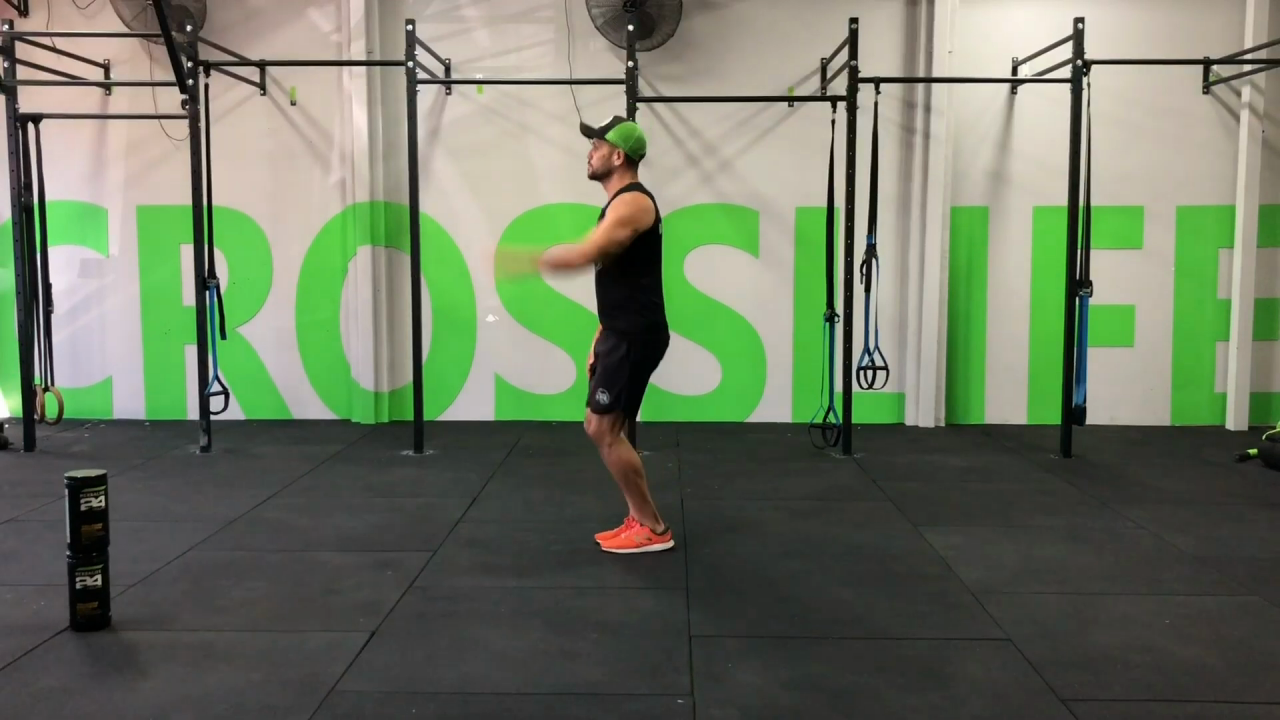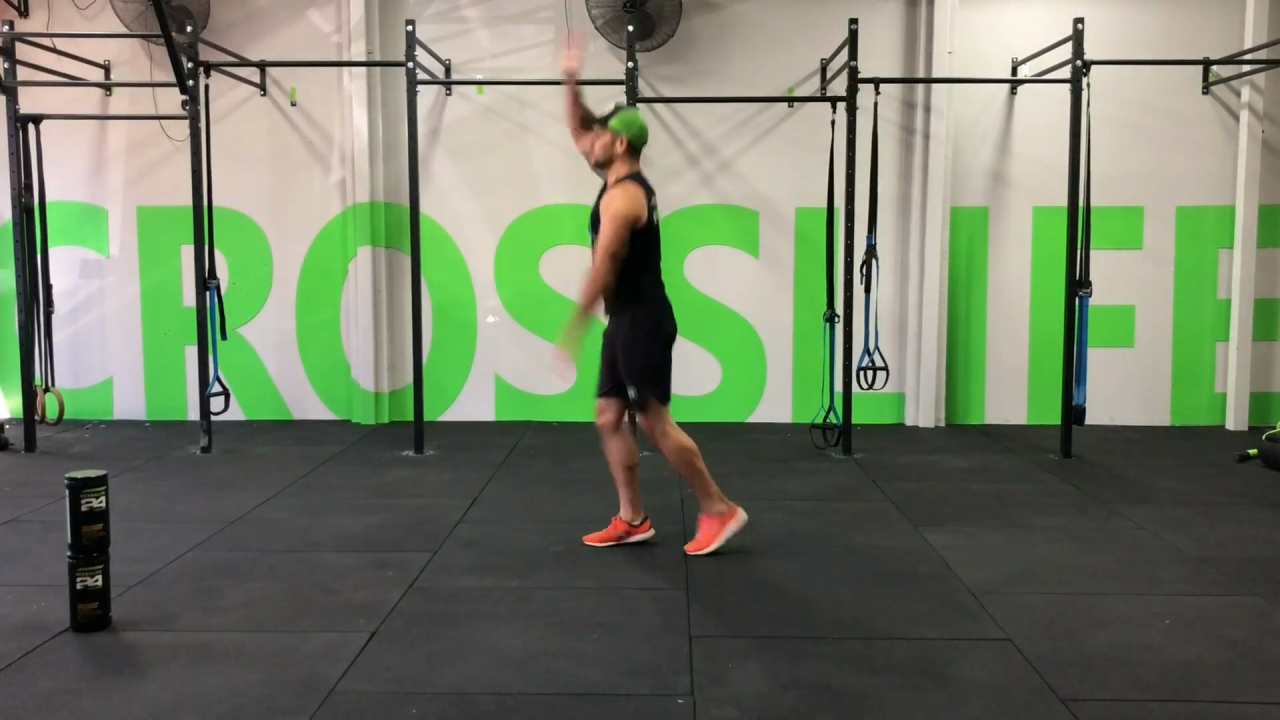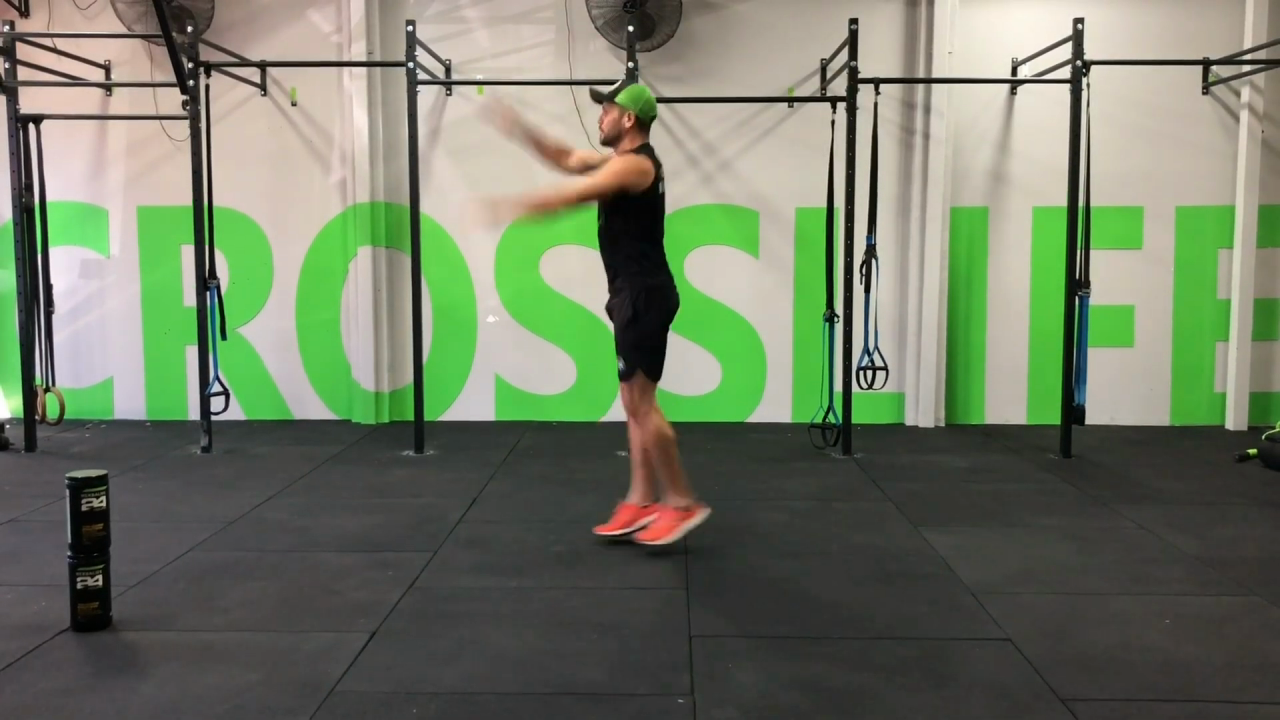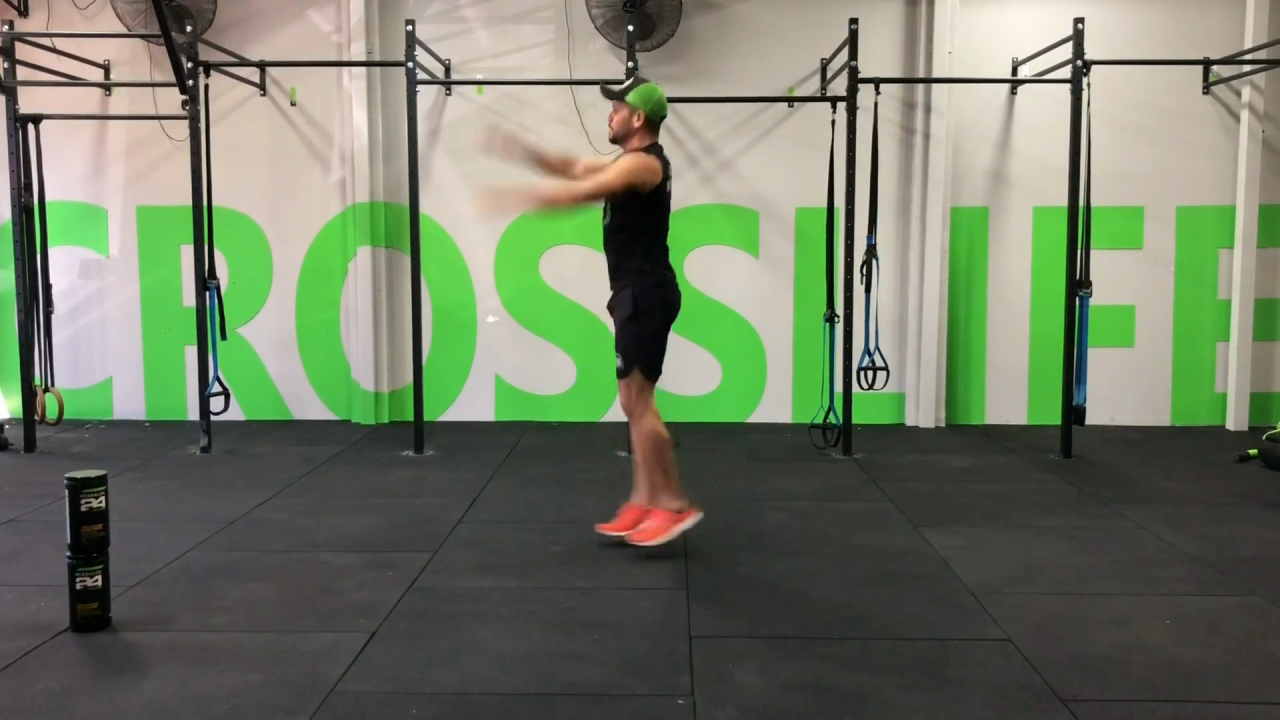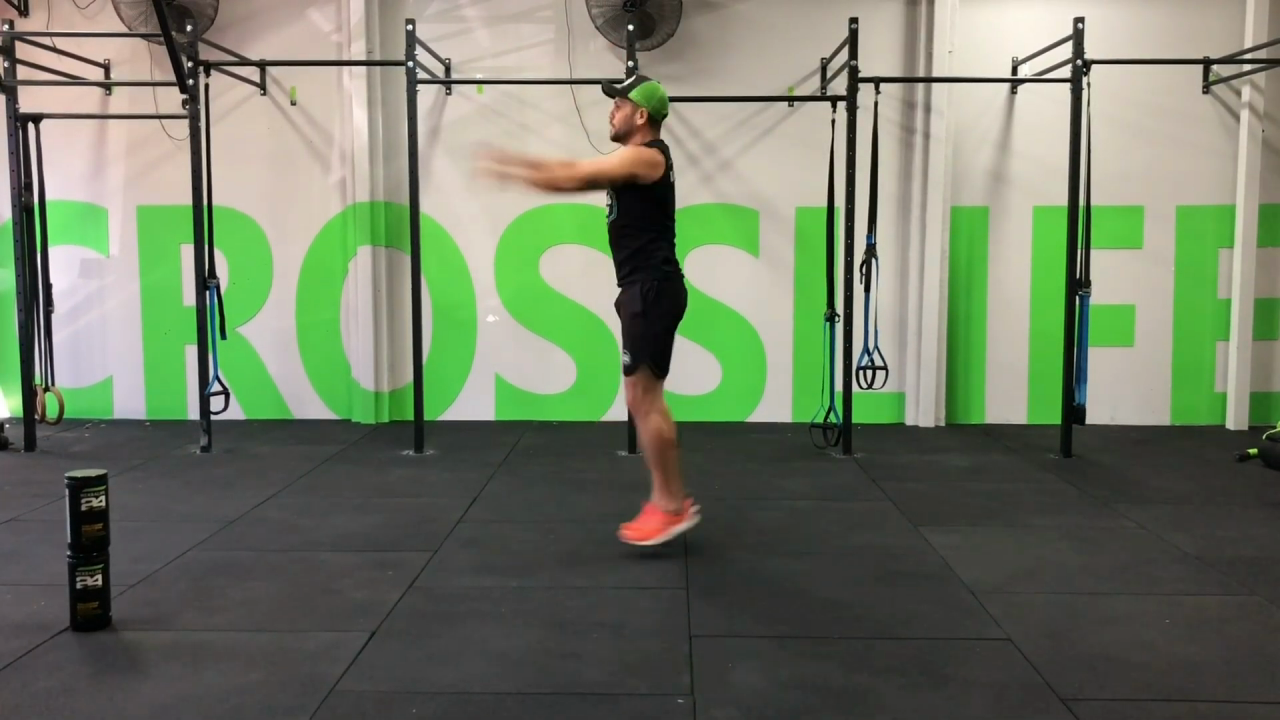
dt=1s
person 1, frame 1
left shoulder: (630, 205)
right shoulder: (624, 206)
left elbow: (584, 255)
right wrist: (600, 342)
left hip: (636, 339)
right hip: (625, 336)
left knee: (604, 431)
right knee: (602, 428)
left ankle: (650, 526)
right ankle: (642, 519)
person 1, frame 2
left shoulder: (621, 198)
right shoulder: (623, 182)
left elbow: (601, 271)
right elbow: (582, 136)
left wrist: (573, 330)
right wrist: (572, 82)
left hip: (641, 326)
right hip: (627, 324)
left knee: (656, 427)
right knee: (608, 420)
left ankle: (717, 511)
right ankle: (631, 519)
person 1, frame 3
left shoulder: (635, 164)
right shoulder: (621, 163)
left elbow: (570, 196)
right elbow: (563, 162)
left wrist: (512, 206)
right wrist: (517, 126)
left hip: (644, 298)
right hip: (634, 297)
left knee: (639, 401)
right knee: (636, 402)
left ankle: (677, 504)
right ankle: (643, 500)
person 1, frame 4
left shoulder: (643, 163)
right shoulder: (629, 161)
left elbow: (576, 193)
right elbow: (569, 166)
left wrist: (516, 198)
right wrist: (516, 148)
left hip: (646, 297)
right hip: (636, 296)
left knee: (636, 403)
right knee: (635, 402)
left ankle: (669, 504)
right ankle: (644, 500)
person 1, frame 5
left shoulder: (644, 157)
right shoulder: (638, 156)
left elbow: (570, 175)
right elbow: (564, 171)
left wrist: (506, 169)
right wrist: (515, 163)
left hip: (654, 295)
right hip: (641, 293)
left knee: (643, 400)
right knee: (645, 400)
left ankle: (670, 504)
right ankle: (668, 498)
